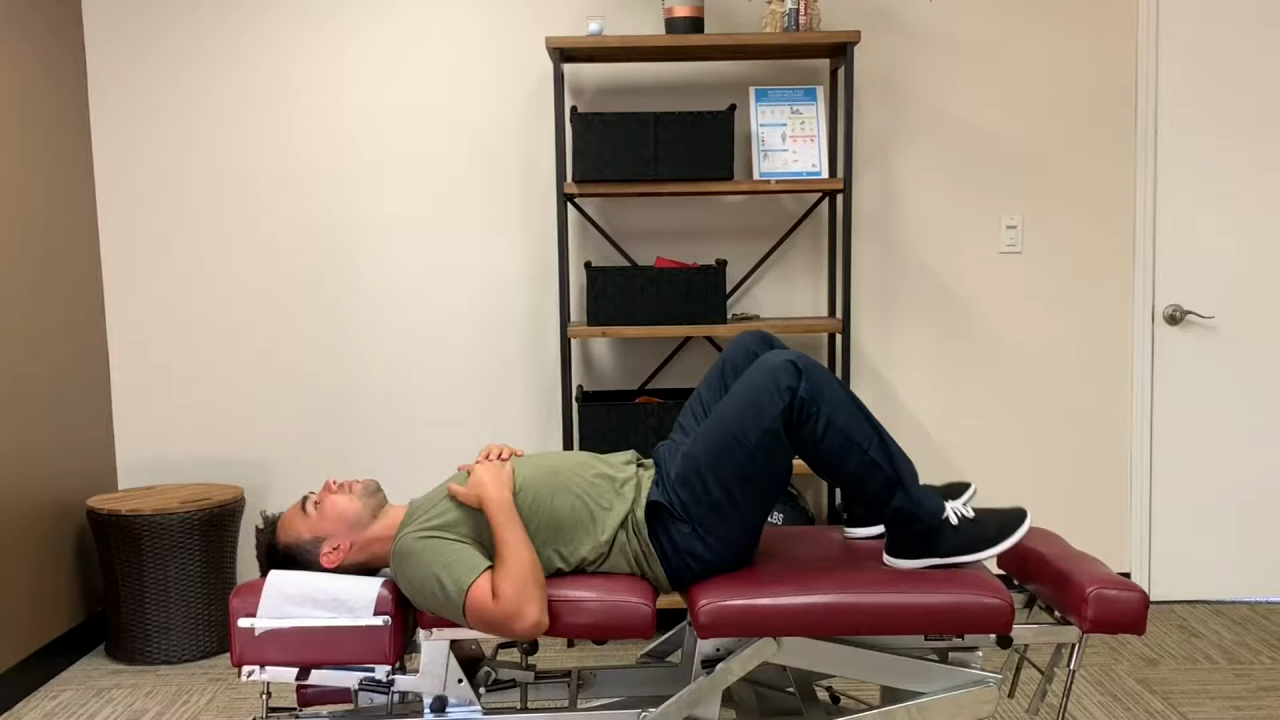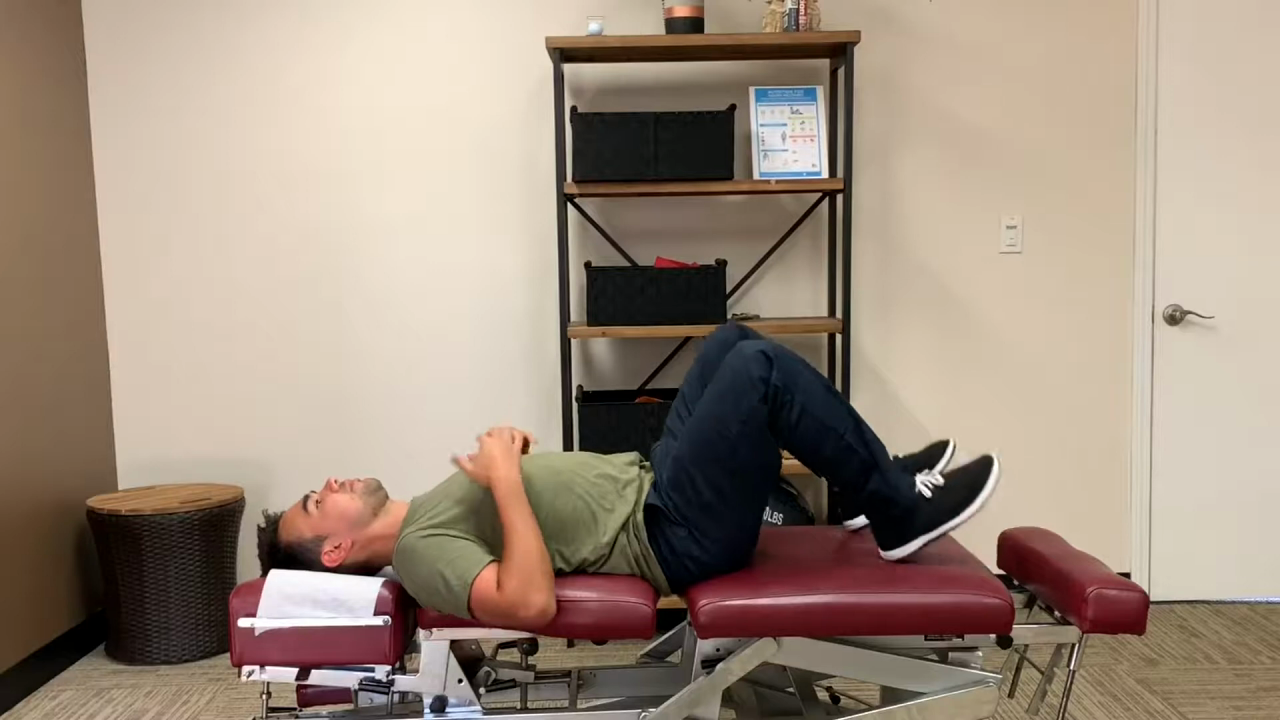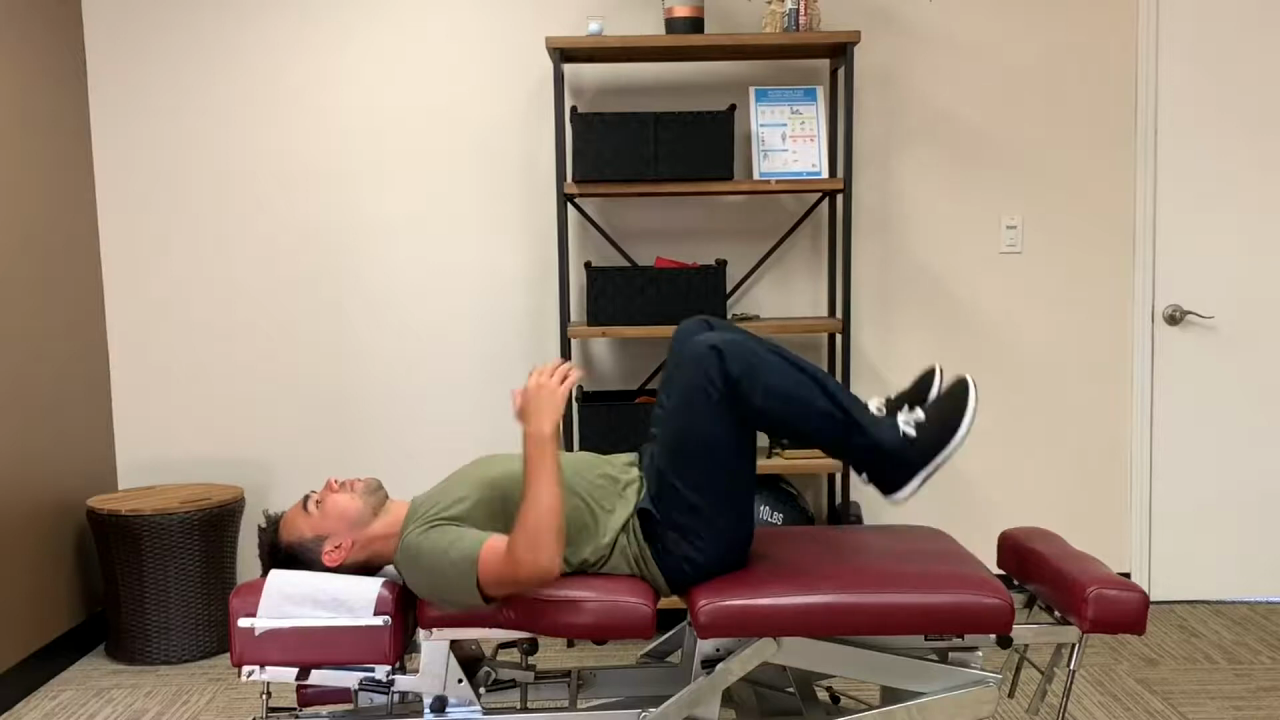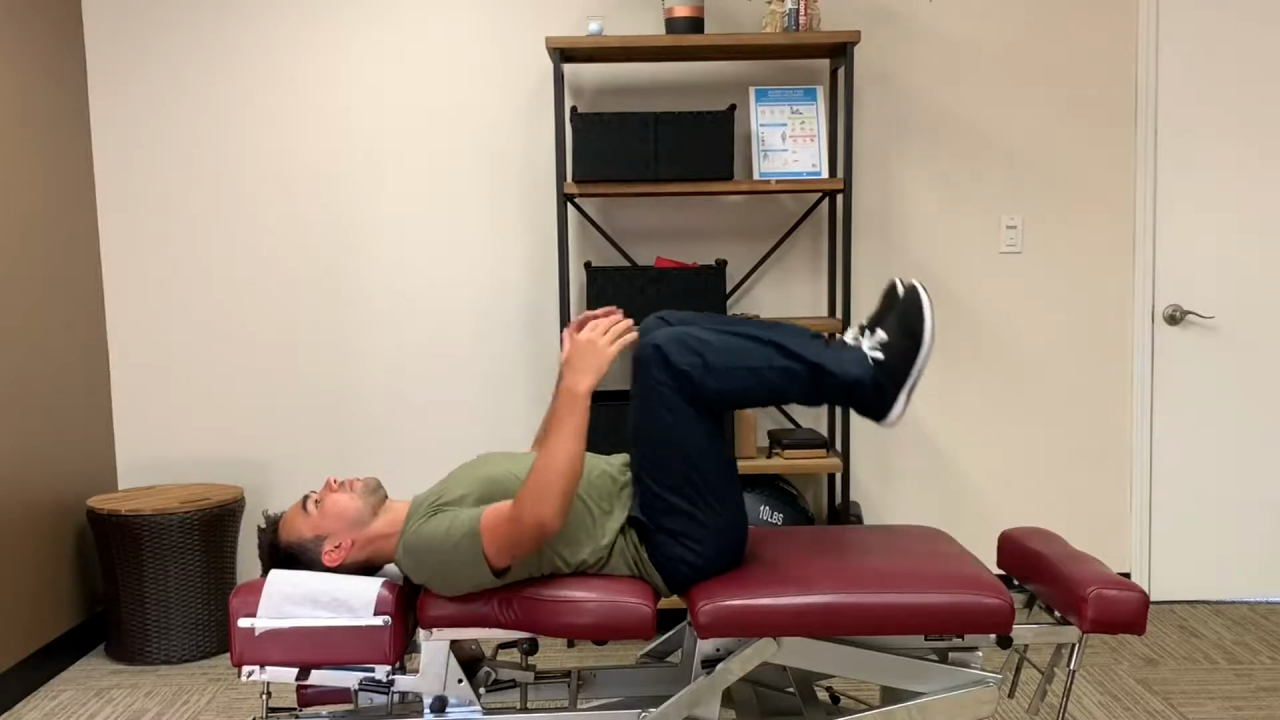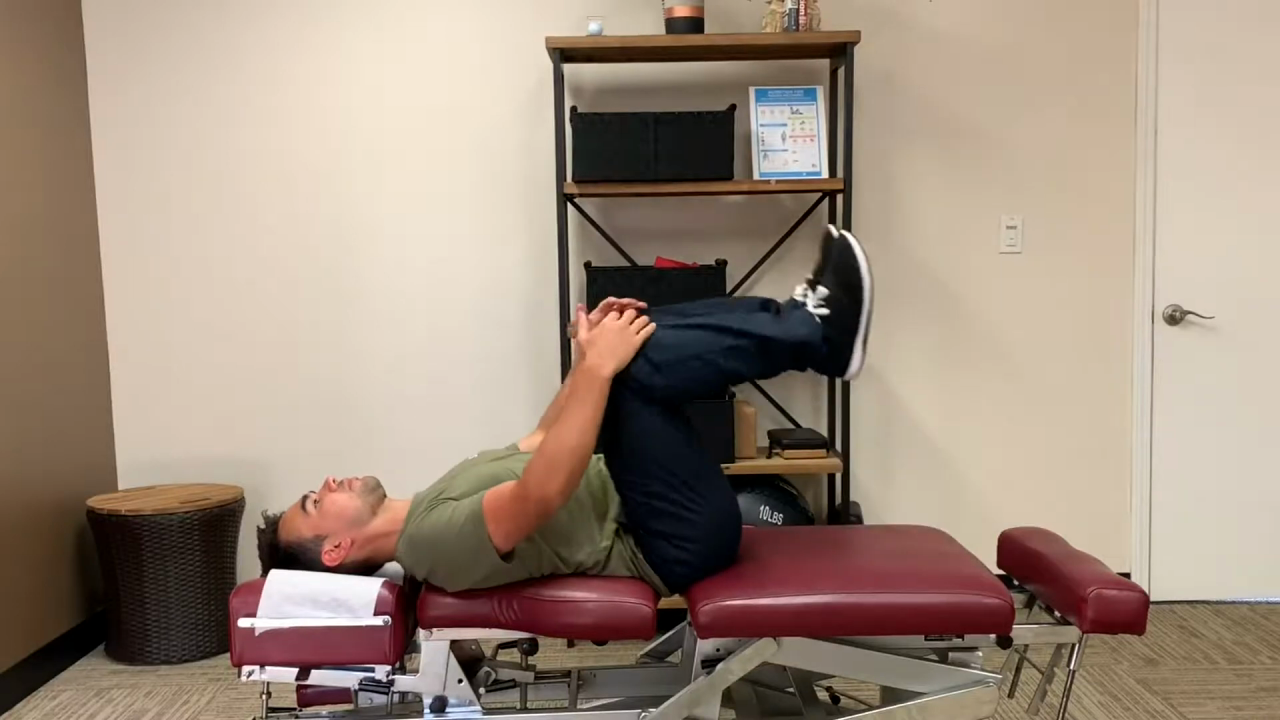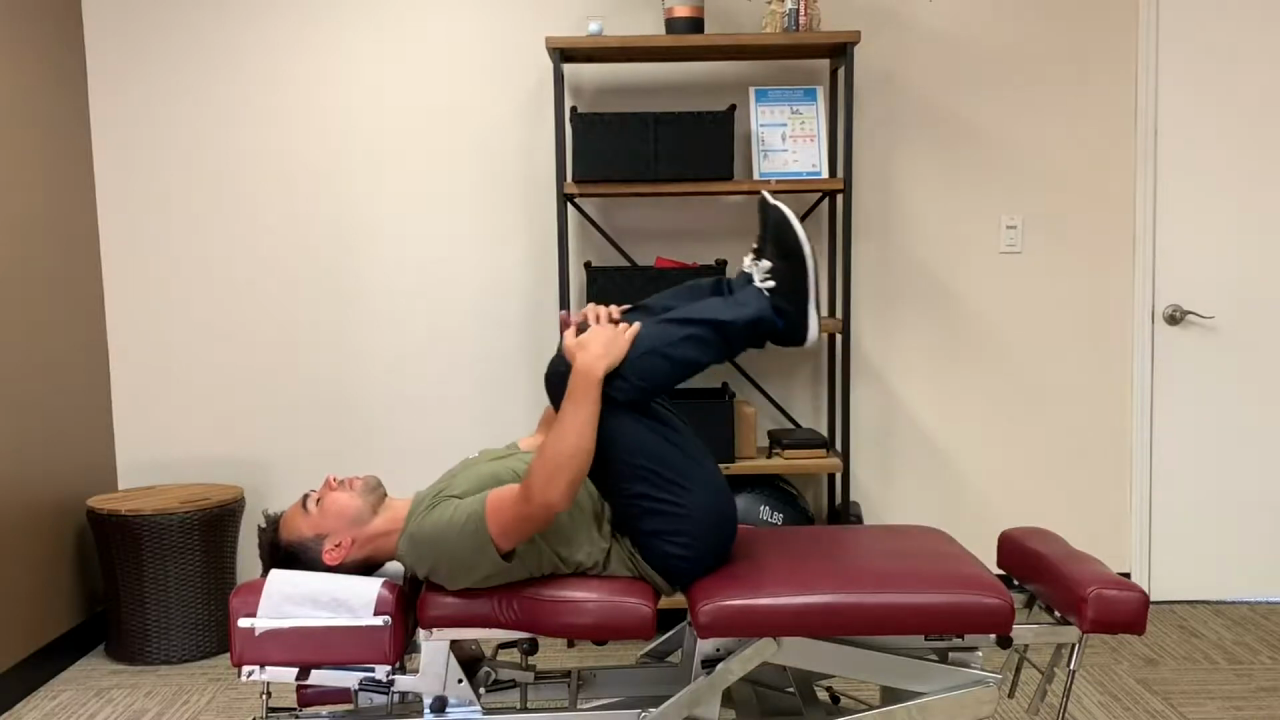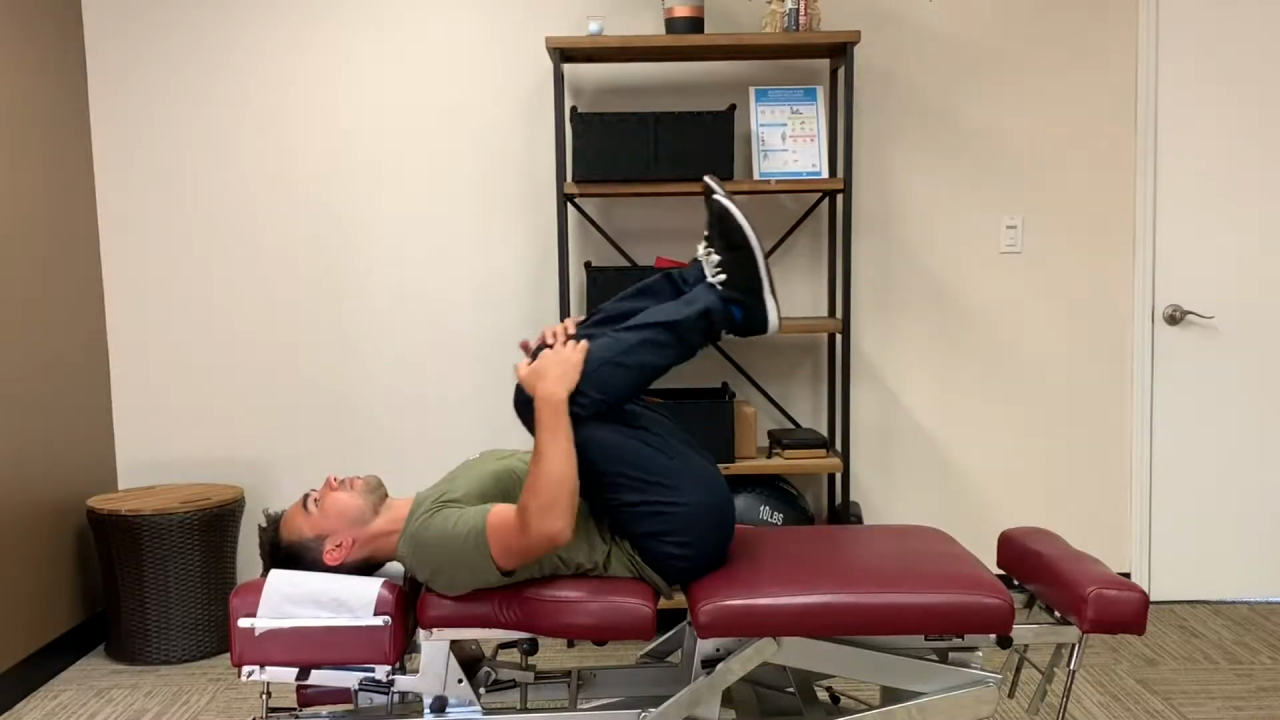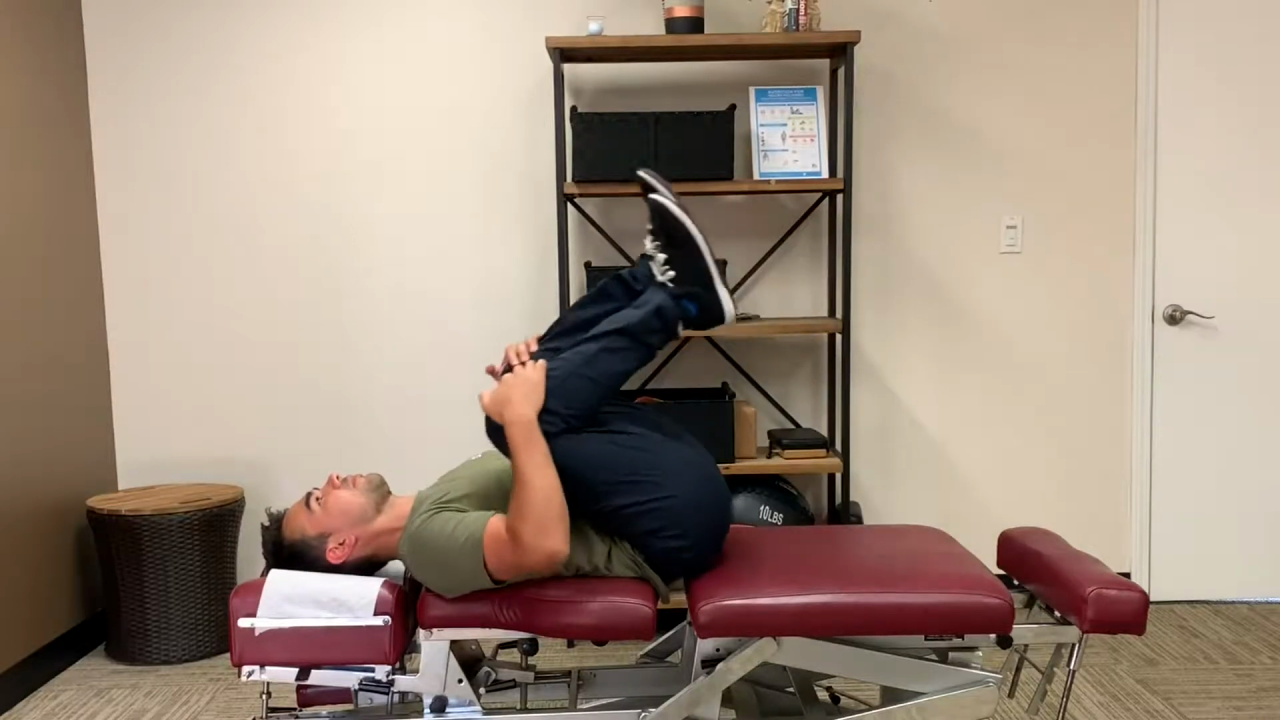
dt=0.2s
person 1, frame 1
left shoulder: (433, 511)
right shoulder: (418, 556)
right elbow: (524, 614)
left wrist: (495, 472)
right wrist: (498, 499)
left hip: (652, 484)
right hip: (675, 534)
left knee: (754, 349)
right knee: (784, 377)
left ankle: (882, 501)
right ankle: (921, 527)
person 1, frame 2
left shoulder: (427, 518)
right shoulder: (420, 555)
right elbow: (531, 602)
left wrist: (510, 461)
right wrist: (506, 483)
left hip: (649, 488)
right hip: (675, 538)
left knee: (731, 344)
right knee: (756, 367)
left ankle: (871, 488)
right ankle: (900, 510)
person 1, frame 3
left shoulder: (431, 515)
right shoulder: (423, 555)
right elbow: (537, 564)
left wrist: (540, 430)
right wrist: (539, 428)
left hip: (641, 490)
right hip: (678, 542)
left knee: (700, 337)
right knee: (711, 357)
left ankle: (867, 429)
right ankle: (888, 453)
person 1, frame 4
left shoulder: (436, 508)
right shoulder: (429, 547)
left elbow: (539, 463)
right elbow: (540, 519)
left wrist: (570, 378)
right wrist: (577, 384)
left hip: (632, 494)
right hip: (681, 547)
left knee: (659, 334)
right knee: (667, 356)
left ankle: (850, 360)
right ankle: (866, 375)
person 1, frame 5
left shoulder: (437, 506)
right shoulder: (433, 540)
left elbow: (544, 440)
right elbow: (546, 489)
left wrist: (590, 354)
right wrist: (599, 365)
right hip: (682, 545)
left knee: (629, 346)
right knee: (629, 364)
left ankle: (802, 319)
right ankle: (817, 332)
person 1, frame 6
left shoulder: (437, 508)
right shoulder: (433, 540)
left elbow: (540, 443)
right elbow: (549, 496)
left wrist: (585, 353)
right wrist: (589, 370)
right hip: (683, 538)
left knee: (582, 360)
right knee: (577, 373)
left ankle: (755, 293)
right ankle: (769, 306)
person 1, frame 7
left shoulder: (438, 509)
right shoulder: (431, 541)
left elbow: (550, 463)
right elbow: (549, 528)
left wrist: (555, 371)
right wrist: (550, 396)
left hip: (679, 497)
right hip: (682, 532)
left knee: (559, 367)
right knee: (545, 396)
left ankle: (711, 288)
right ankle: (723, 300)
person 1, frame 8
left shoulder: (435, 509)
right shoulder: (430, 542)
right elbow: (545, 544)
left wrist: (522, 382)
right wrist: (517, 417)
left hip: (673, 485)
right hip: (679, 516)
left knee: (542, 379)
left ankle: (669, 282)
right ankle: (676, 297)
